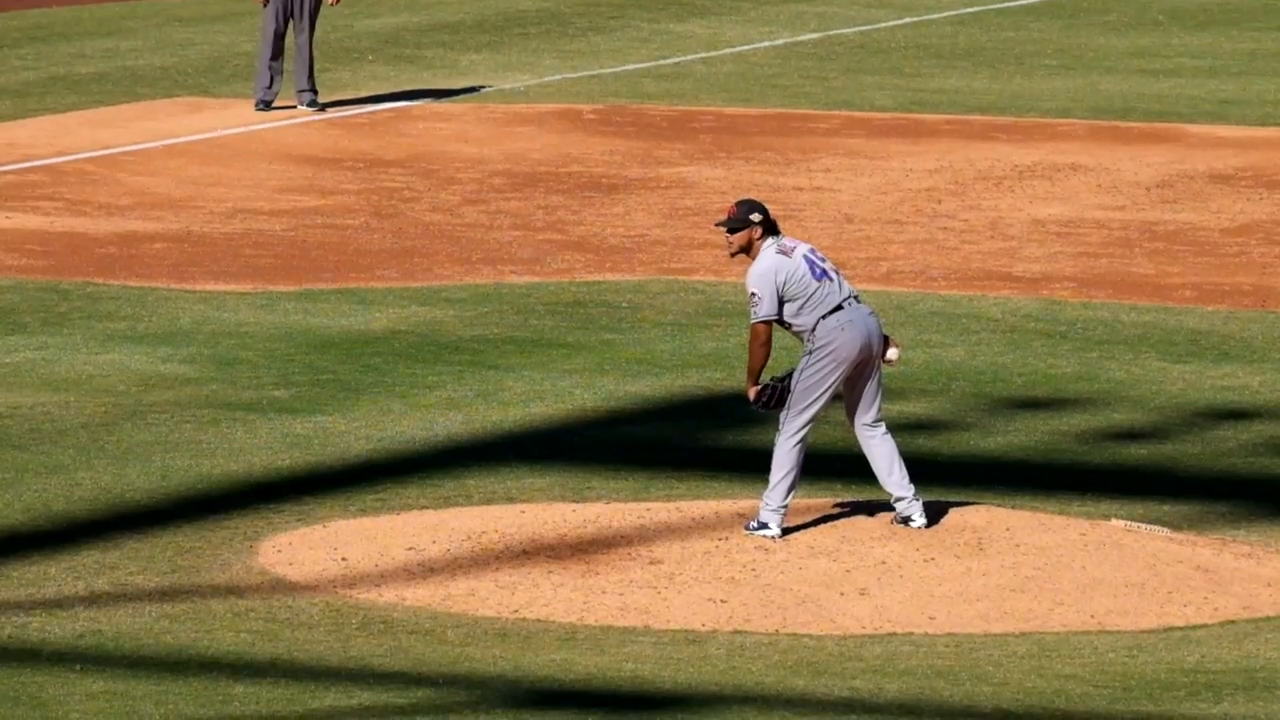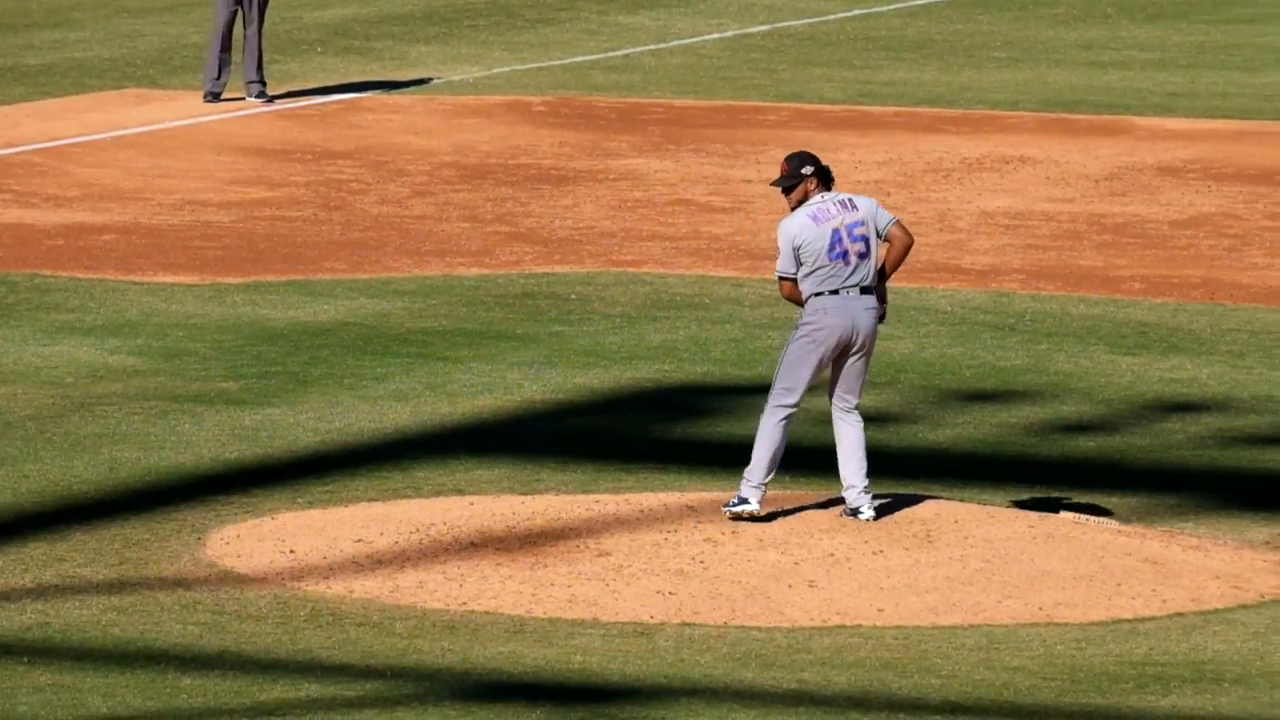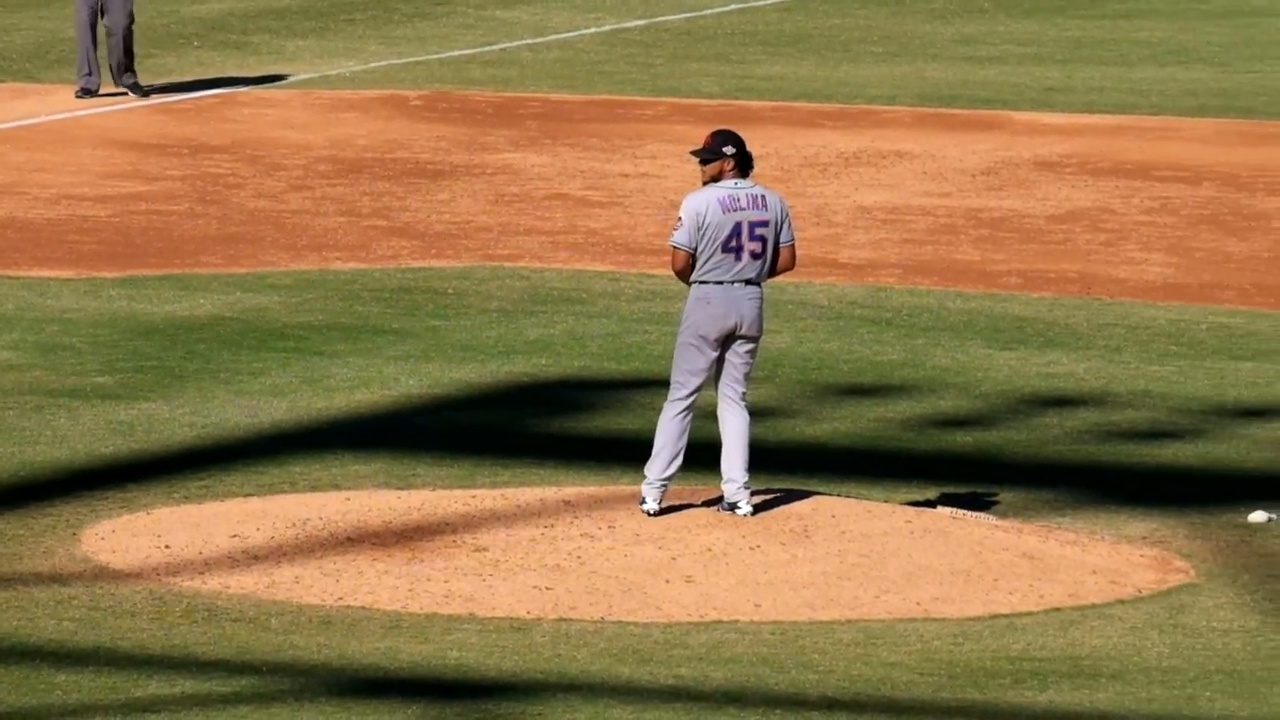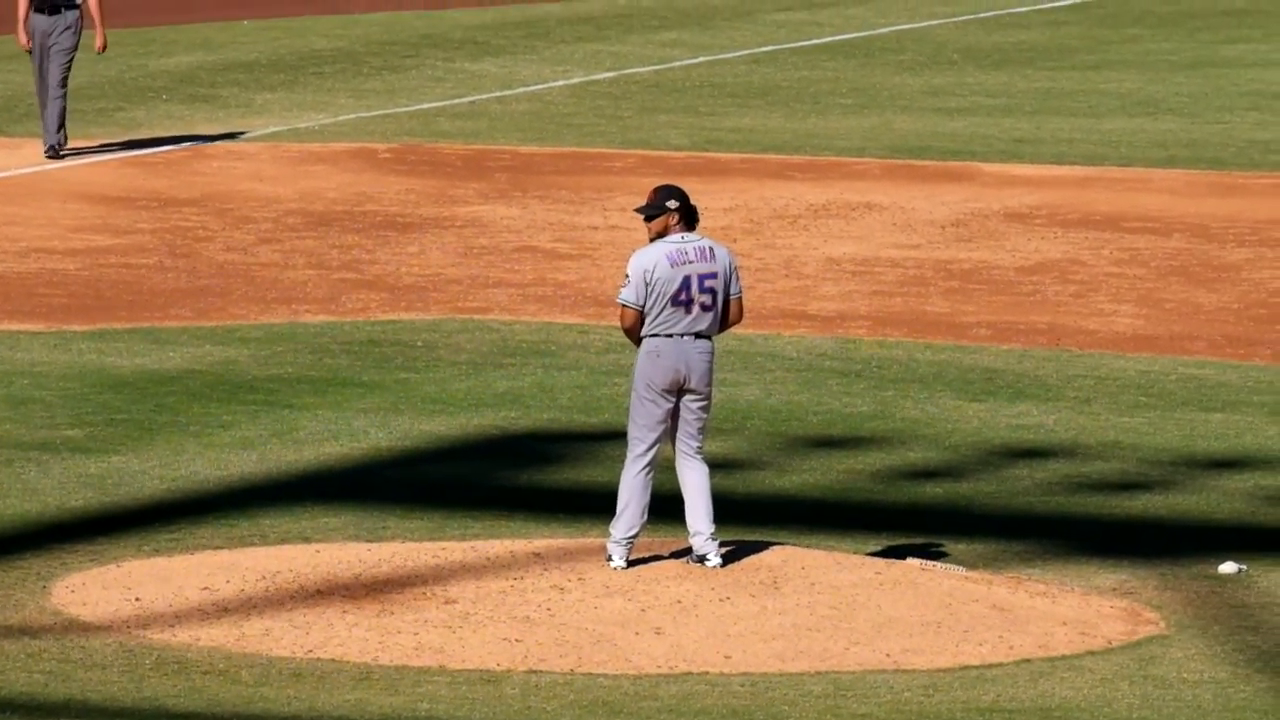
dt=0.7s
person 1, frame 1
left shoulder: (762, 269)
right shoulder: (793, 245)
left elbow: (761, 335)
left wrist: (752, 383)
left hip: (835, 335)
right hip: (868, 323)
left knee: (793, 426)
right knee: (869, 424)
left ankle: (770, 516)
right ankle: (909, 507)
person 1, frame 2
left shoulder: (792, 225)
right shoulder: (864, 204)
left elbow: (788, 290)
right elbow: (903, 239)
right wrist: (877, 282)
left hip: (823, 314)
right hip: (867, 310)
left knee: (781, 403)
right knee: (846, 406)
left ankle: (751, 491)
right ankle: (859, 499)
person 1, frame 3
left shoulder: (698, 201)
right shoulder: (773, 202)
left elbow: (680, 263)
right elbow: (786, 261)
left wrist: (699, 282)
left hip: (707, 302)
right hip: (750, 303)
left knee: (681, 397)
right knee: (733, 399)
left ankle: (653, 490)
right ankle: (737, 493)
person 1, frame 4
left shoulder: (646, 257)
right shoulder: (721, 255)
left elbow: (629, 321)
right elbow: (734, 314)
left wrist: (645, 343)
left hip: (659, 354)
right hip: (701, 356)
left knee: (641, 452)
right knee: (691, 452)
left ankle: (620, 547)
right ankle: (706, 545)
